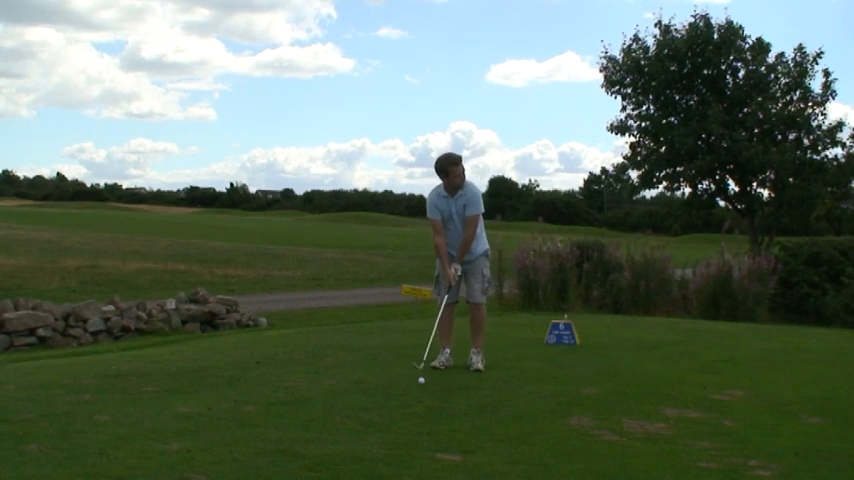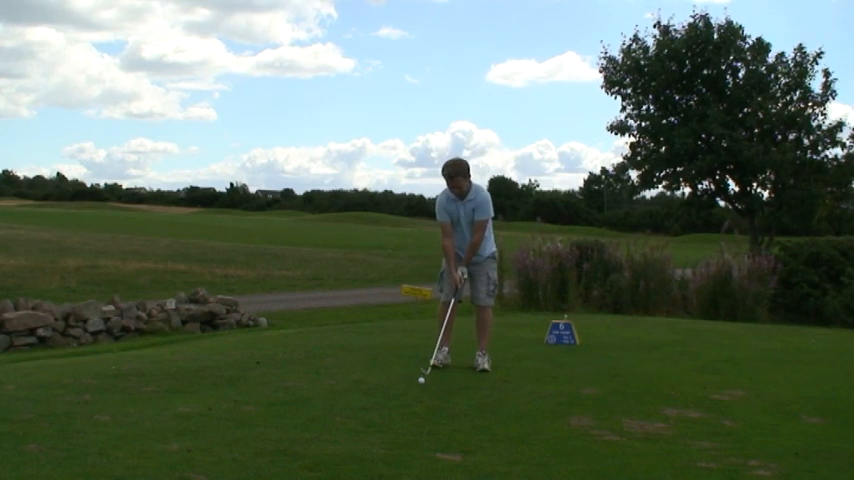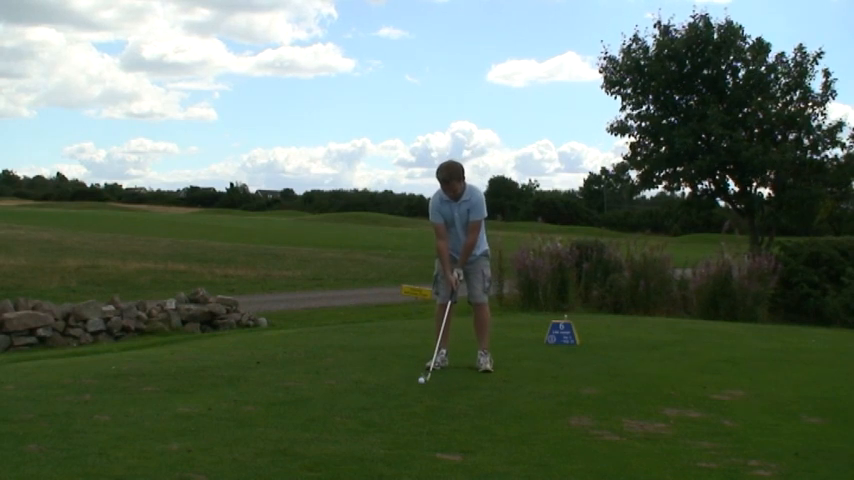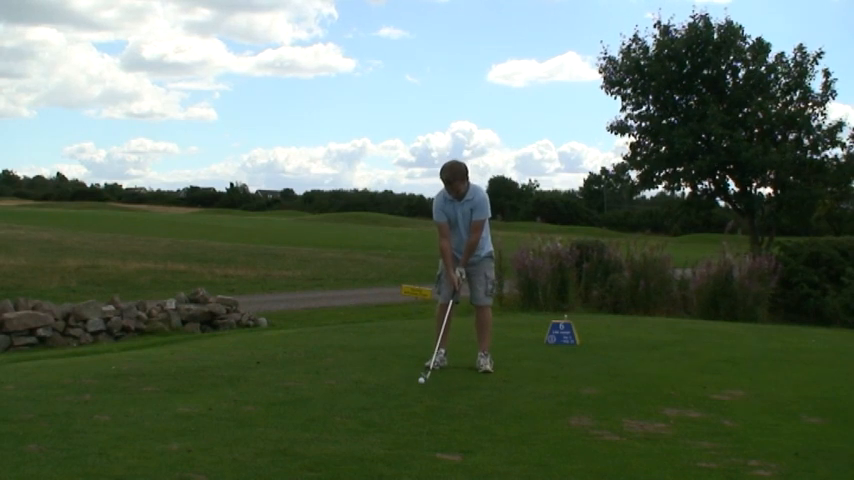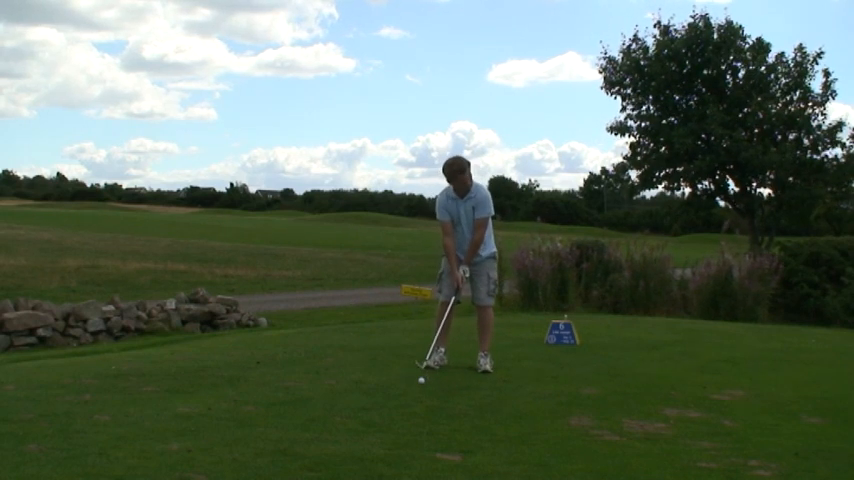
dt=0.5s
person 1, frame 1
left shoulder: (472, 192)
right shoulder: (434, 198)
left elbow: (470, 232)
right elbow: (438, 235)
left wrist: (458, 263)
right wrist: (447, 267)
left hip: (475, 254)
right hip: (448, 255)
left knee: (477, 302)
right knee: (446, 303)
left ankle: (476, 352)
right ankle: (445, 352)
person 1, frame 2
left shoulder: (482, 196)
right shoulder: (443, 200)
left elbow: (478, 236)
right elbow: (447, 237)
left wrist: (464, 266)
right wrist: (453, 270)
left hip: (482, 255)
right hip: (455, 255)
left knee: (483, 304)
right knee: (446, 300)
left ankle: (482, 354)
right ankle: (443, 350)
person 1, frame 3
left shoulder: (476, 196)
right shoulder: (436, 201)
left elbow: (472, 236)
right elbow: (441, 239)
left wrist: (460, 267)
right wrist: (448, 272)
left hip: (475, 255)
right hip: (448, 255)
left knee: (480, 302)
right knee: (443, 302)
left ankle: (484, 354)
right ankle: (442, 353)
person 1, frame 4
left shoulder: (480, 197)
right shoulder: (440, 200)
left elbow: (475, 236)
right elbow: (444, 238)
left wrist: (462, 267)
right wrist: (450, 271)
left hip: (479, 255)
right hip: (452, 255)
left knee: (482, 304)
right knee: (444, 302)
left ankle: (484, 355)
right ankle: (440, 352)
person 1, frame 5
left shoulder: (482, 194)
right shoulder: (443, 199)
left elbow: (479, 235)
right elbow: (448, 237)
left wrist: (466, 266)
right wrist: (455, 269)
left hip: (482, 256)
right hip: (454, 255)
left knee: (484, 304)
right knee: (445, 301)
left ankle: (484, 355)
right ankle: (440, 352)
